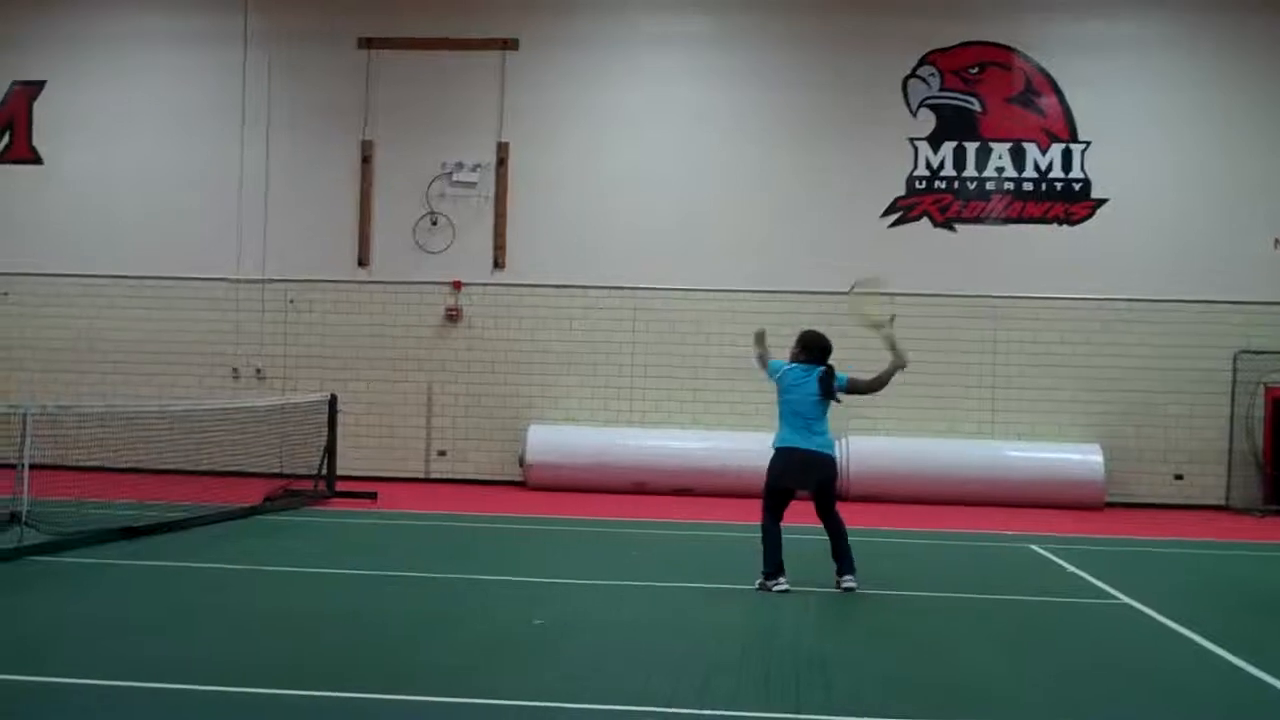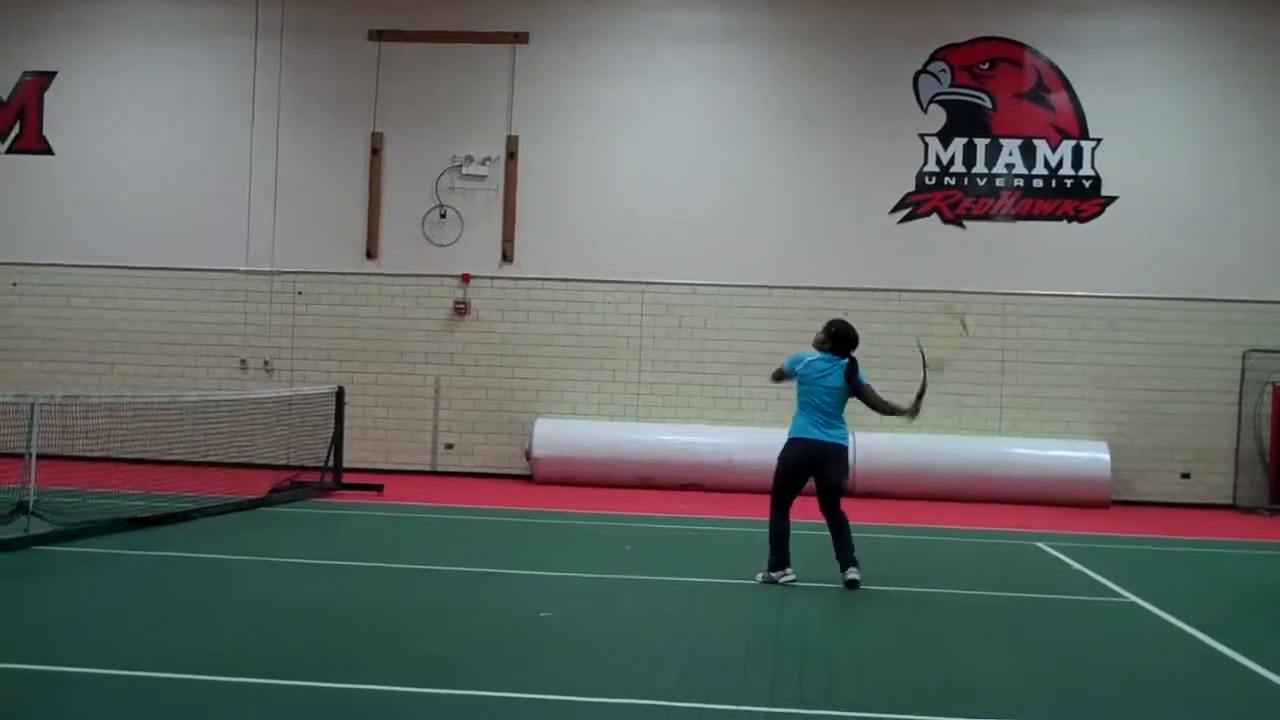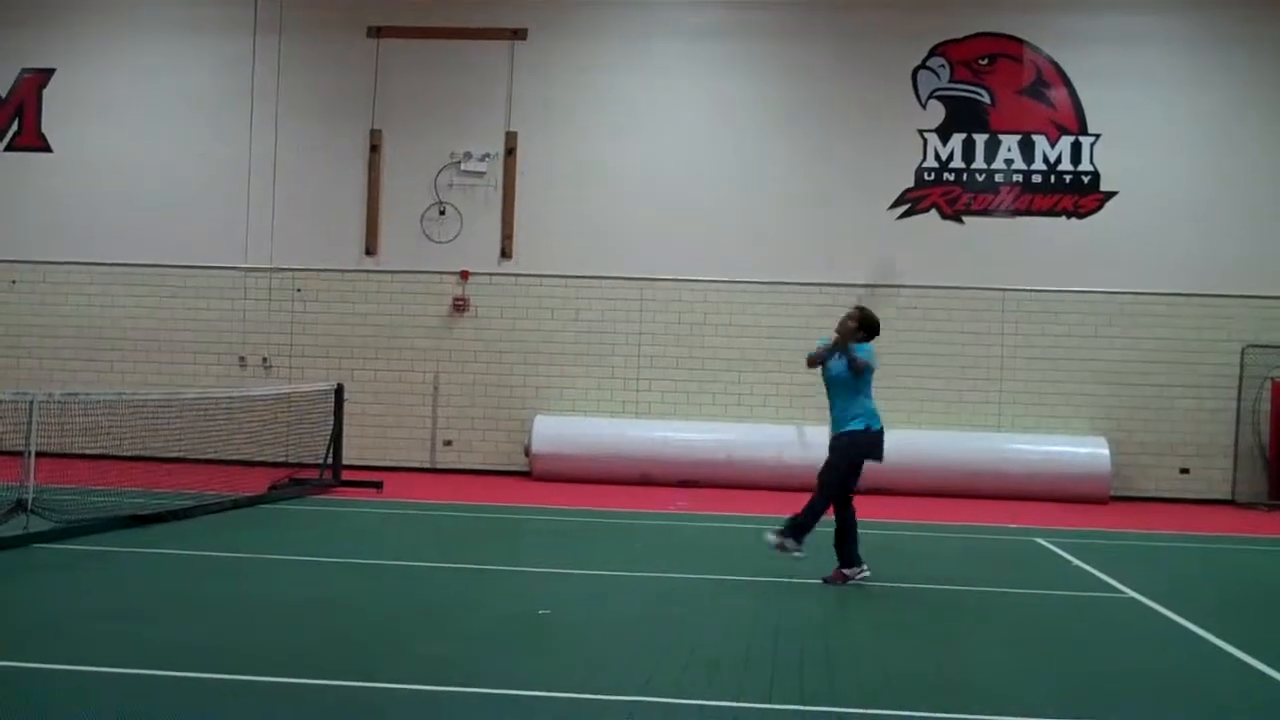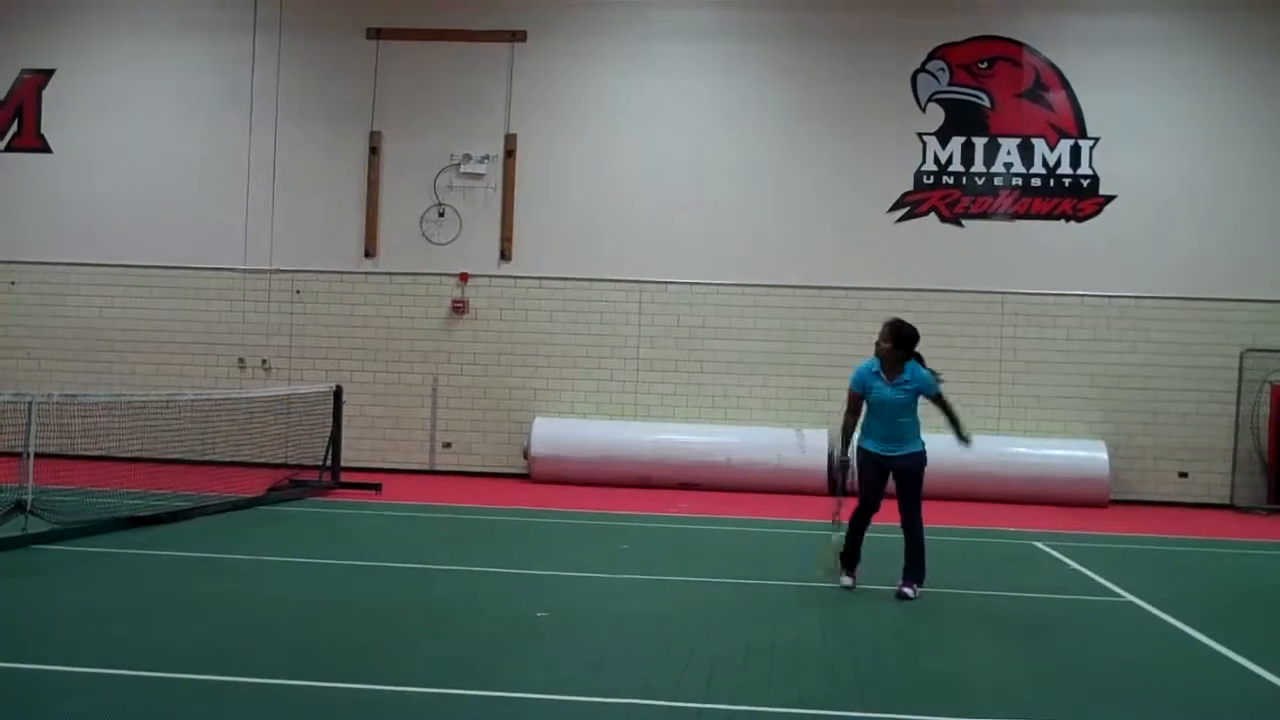
dt=0.5s
person 1, frame 1
left shoulder: (783, 372)
right shoulder: (829, 379)
left elbow: (763, 359)
right elbow: (872, 385)
left wrist: (759, 342)
right wrist: (896, 364)
left hip: (788, 456)
right hip: (822, 459)
left knee: (771, 516)
right knee: (829, 516)
left ankle: (774, 577)
right ankle: (847, 574)
person 1, frame 2
left shoulder: (804, 361)
right shoulder: (850, 372)
left elbow: (776, 376)
right elbow: (880, 405)
left wrist: (792, 371)
right wrist: (907, 411)
left hip: (801, 445)
right hip: (835, 450)
left knee: (779, 506)
right knee: (833, 510)
left ankle: (779, 568)
right ankle: (850, 566)
person 1, frame 3
left shoulder: (863, 350)
right shoulder: (827, 347)
left elbow: (862, 366)
right elbow: (812, 360)
left wrist: (846, 353)
right wrist: (829, 349)
left hip: (863, 431)
right hip: (842, 431)
left knee: (828, 483)
right knee: (840, 495)
left ankle: (791, 535)
right ankle: (851, 564)
person 1, frame 4
left shoulder: (918, 376)
right shoulder: (864, 372)
left elbow: (942, 404)
right elbow: (852, 413)
left wrist: (959, 432)
right wrist: (844, 452)
left hip: (910, 452)
right hip: (872, 451)
left knee: (910, 516)
right knee: (865, 508)
left ankle: (912, 578)
right ankle: (848, 565)
